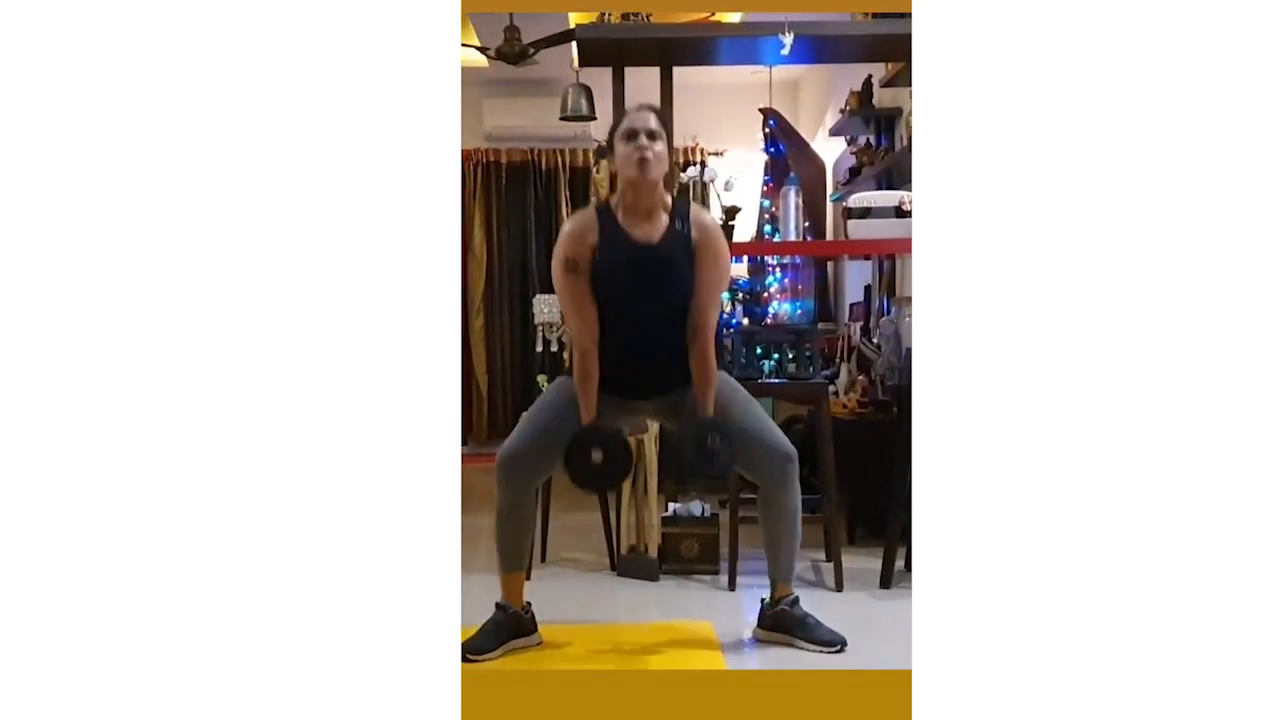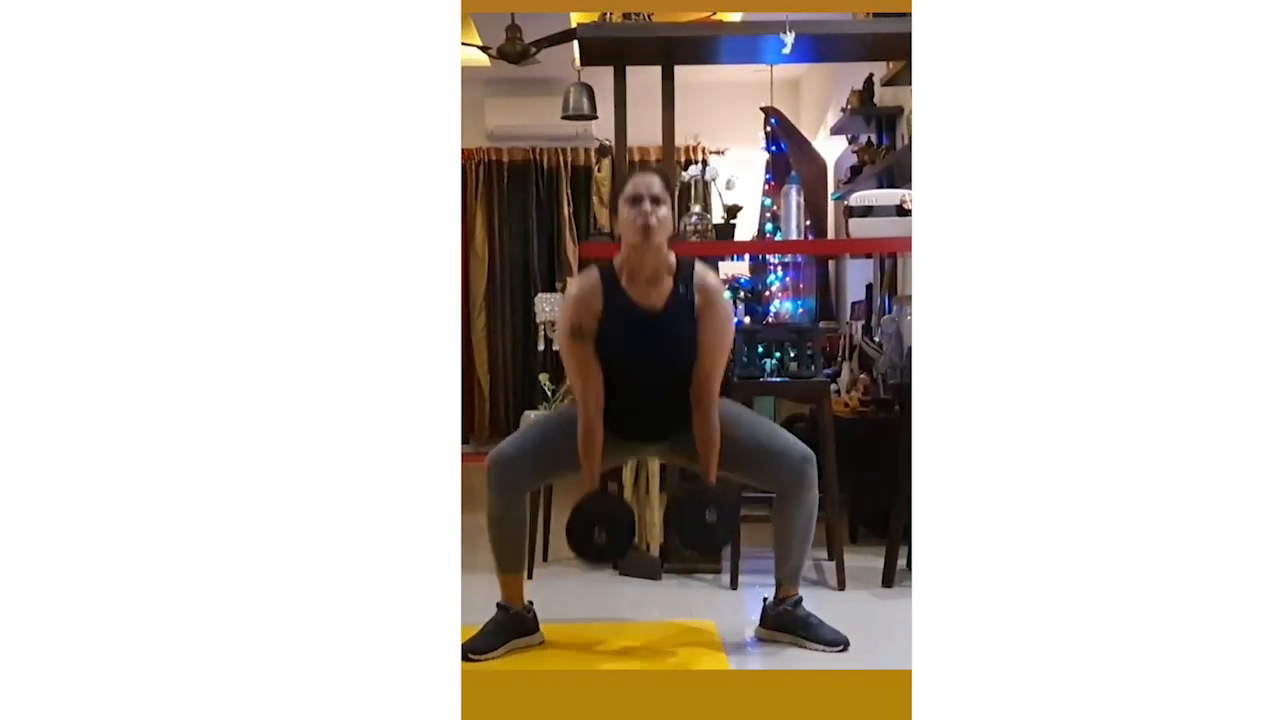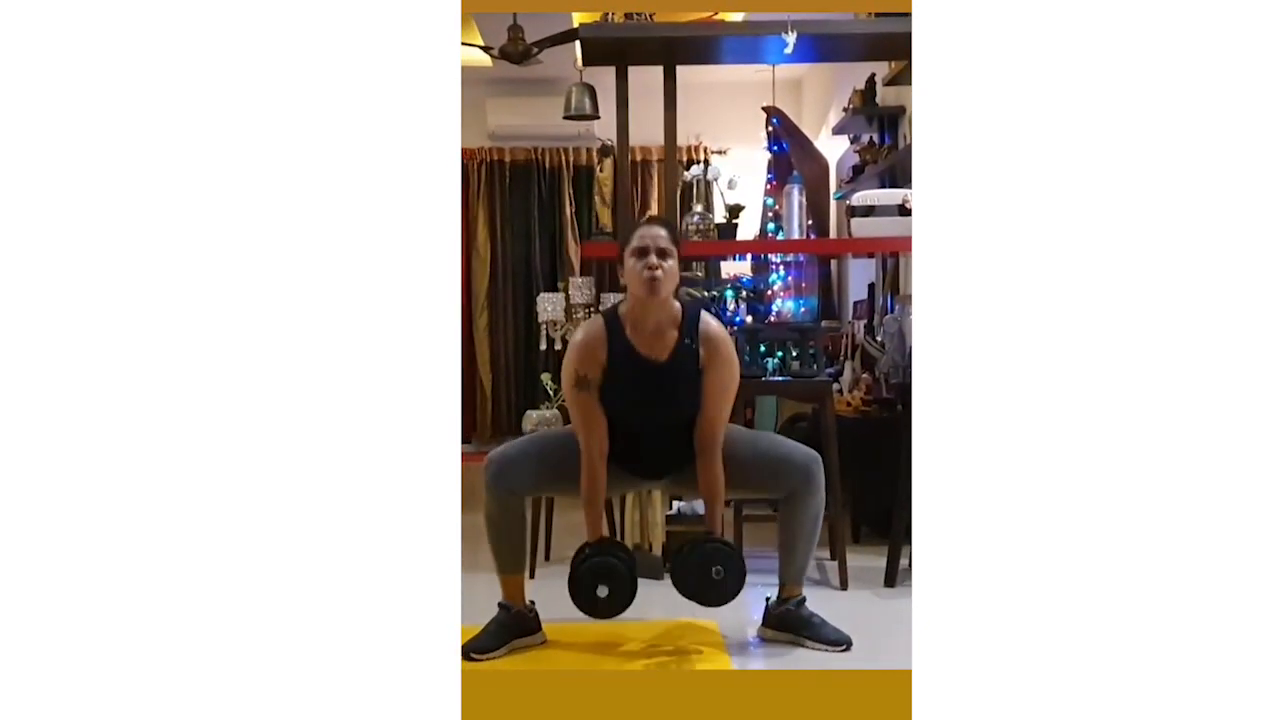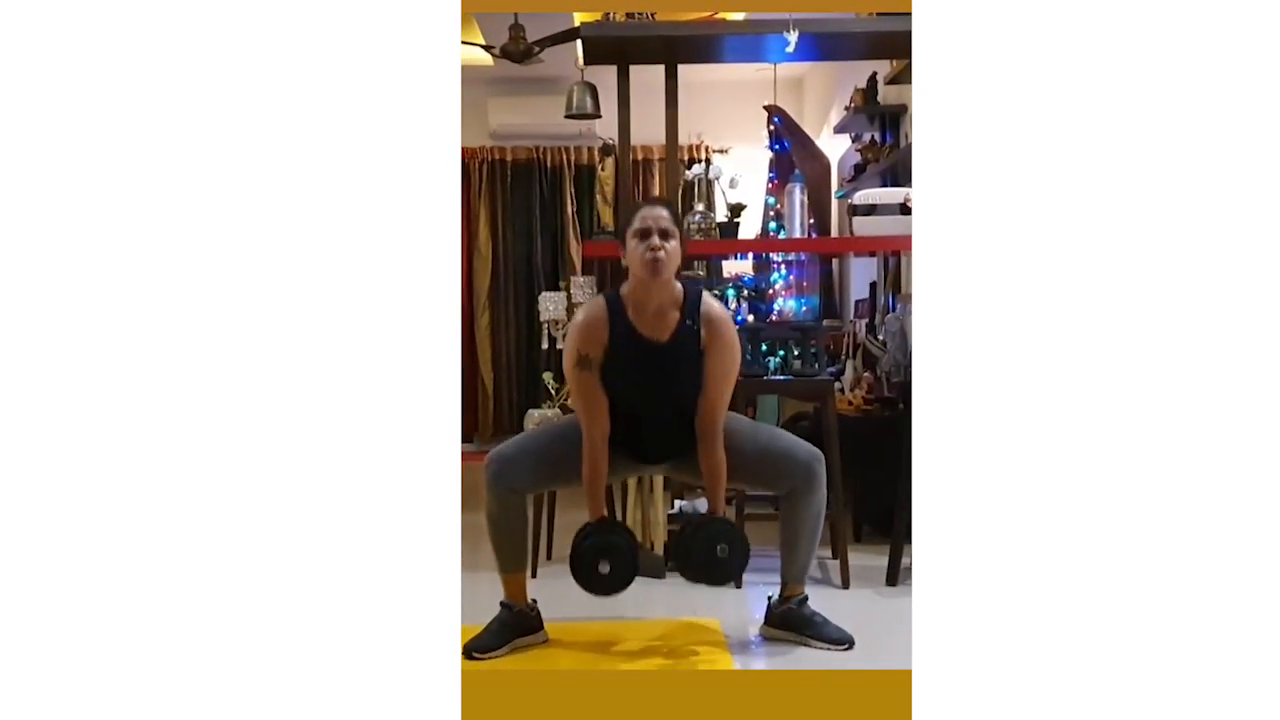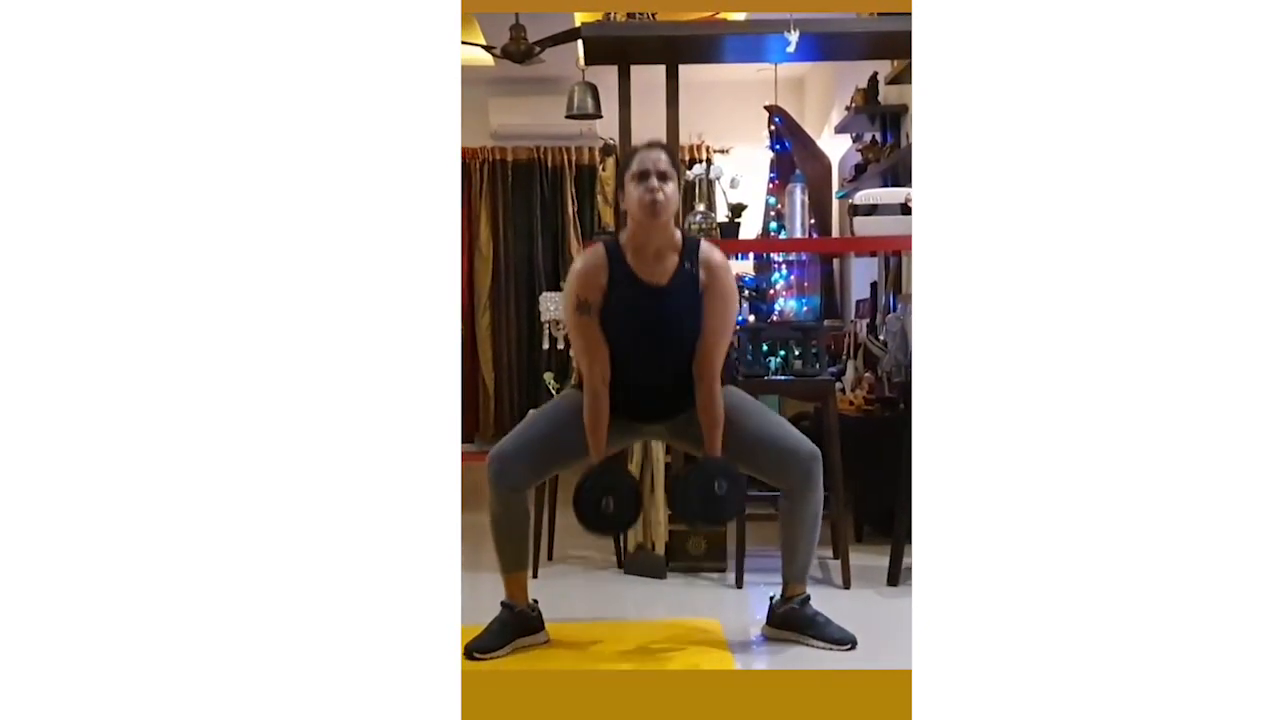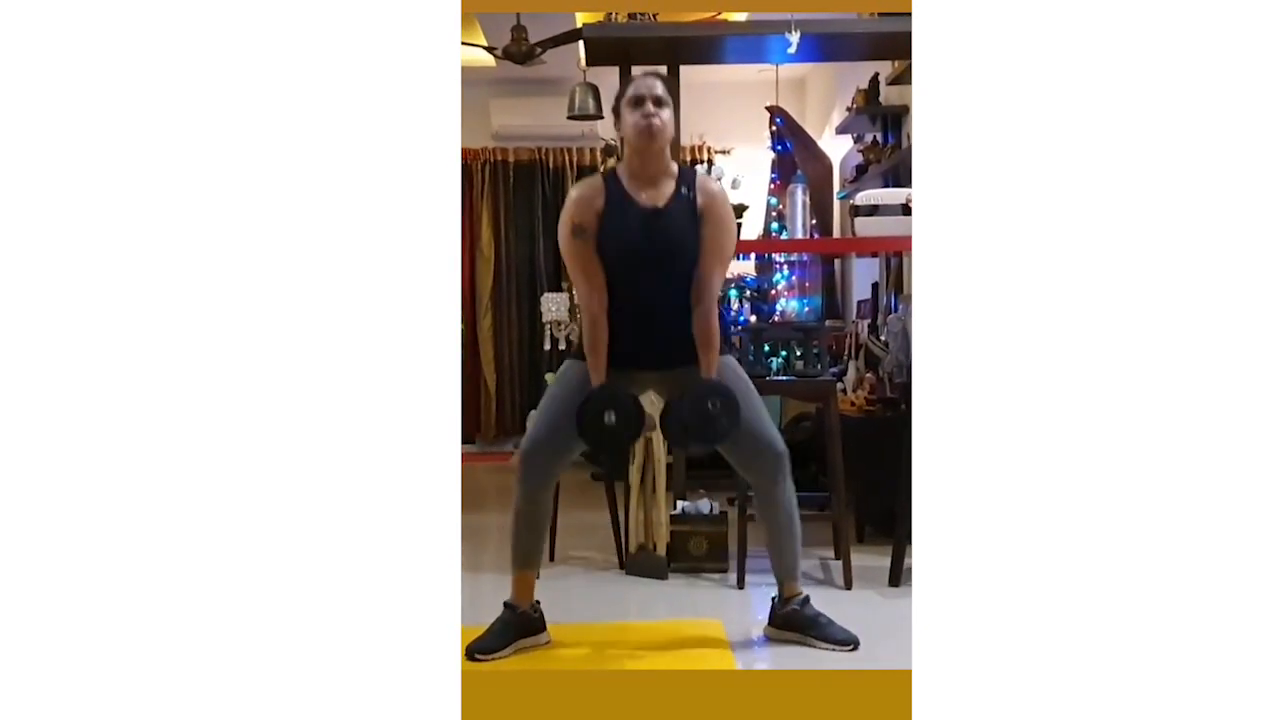
dt=0.2s
person 1, frame 1
left shoulder: (701, 230)
right shoulder: (582, 234)
left elbow: (702, 336)
right elbow: (585, 344)
left wrist: (704, 421)
right wrist: (587, 429)
left hip: (681, 382)
right hip: (608, 383)
left knee: (779, 461)
right knee: (514, 464)
left ankle: (781, 609)
right ankle: (514, 616)
person 1, frame 2
left shoulder: (706, 290)
right shoulder: (586, 295)
left elbow: (706, 397)
right elbow: (589, 407)
left wrist: (708, 485)
right wrist: (590, 491)
left hip: (682, 423)
right hip: (615, 423)
left knee: (798, 466)
right knee: (503, 469)
left ankle: (783, 609)
right ankle: (516, 615)
person 1, frame 3
left shoulder: (711, 339)
right shoulder: (591, 343)
left elbow: (710, 447)
right elbow: (593, 455)
left wrist: (715, 534)
right wrist: (595, 541)
left hip: (687, 455)
right hip: (617, 457)
left knee: (806, 470)
right knee: (501, 473)
left ankle: (787, 607)
right ankle: (517, 614)
person 1, frame 4
left shoulder: (713, 319)
right shoulder: (593, 322)
left elbow: (711, 425)
right elbow: (595, 433)
left wrist: (718, 515)
right wrist: (597, 522)
left hip: (688, 442)
right hip: (619, 442)
left knee: (807, 467)
right knee: (502, 471)
left ankle: (789, 606)
right ankle: (519, 613)
person 1, frame 5
left shoulder: (711, 266)
right shoulder: (593, 267)
left elbow: (709, 368)
right elbow: (595, 372)
left wrist: (714, 461)
right wrist: (598, 461)
left hip: (689, 401)
right hip: (613, 404)
left knee: (802, 462)
right knee: (505, 466)
left ankle: (792, 607)
right ankle: (518, 614)
person 1, frame 6
left shoulder: (707, 194)
right shoulder: (588, 198)
left elbow: (708, 297)
right elbow: (592, 301)
left wrist: (709, 382)
right wrist: (599, 387)
left hip: (688, 353)
right hip: (612, 354)
left knee: (769, 458)
right knee: (535, 462)
left ankle: (791, 606)
right ankle: (522, 613)
